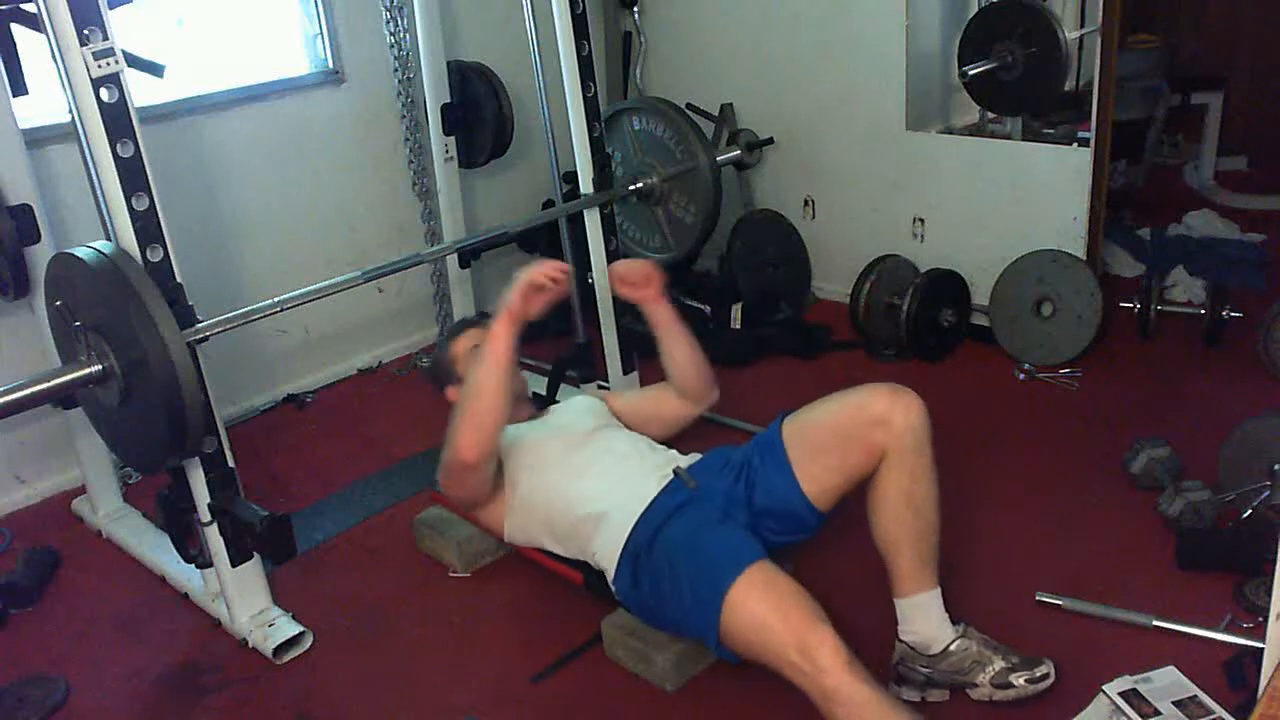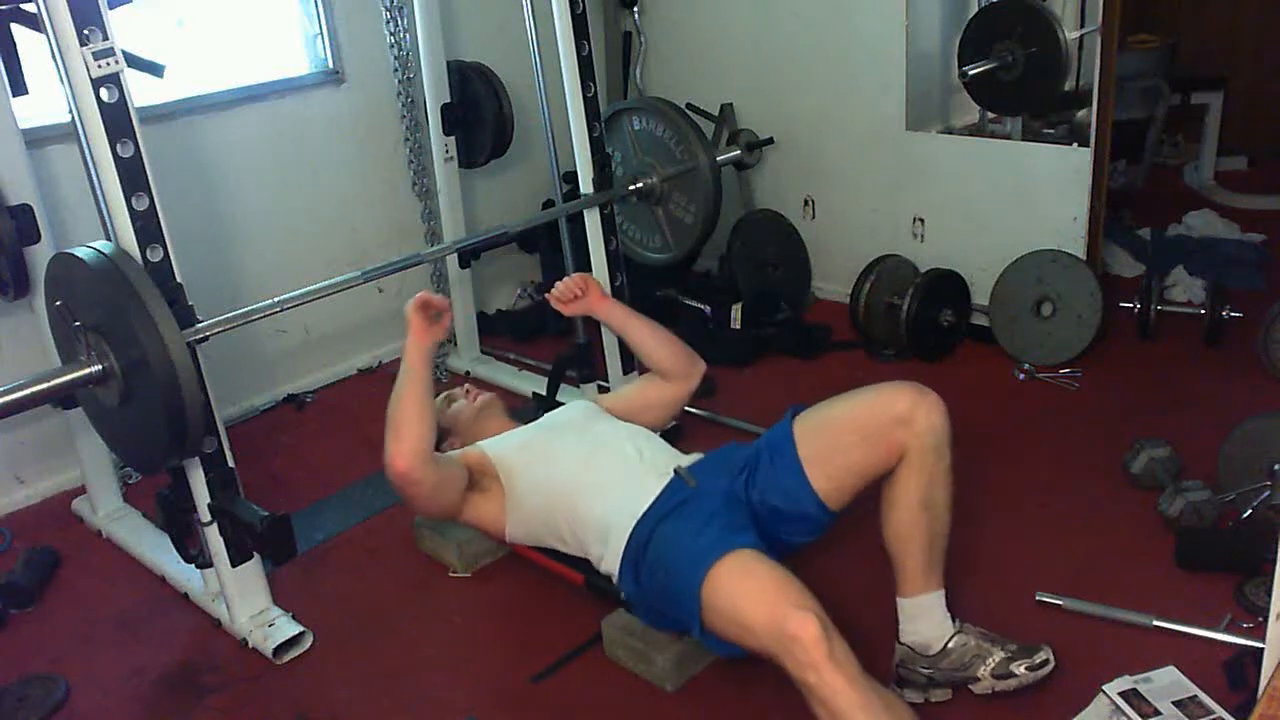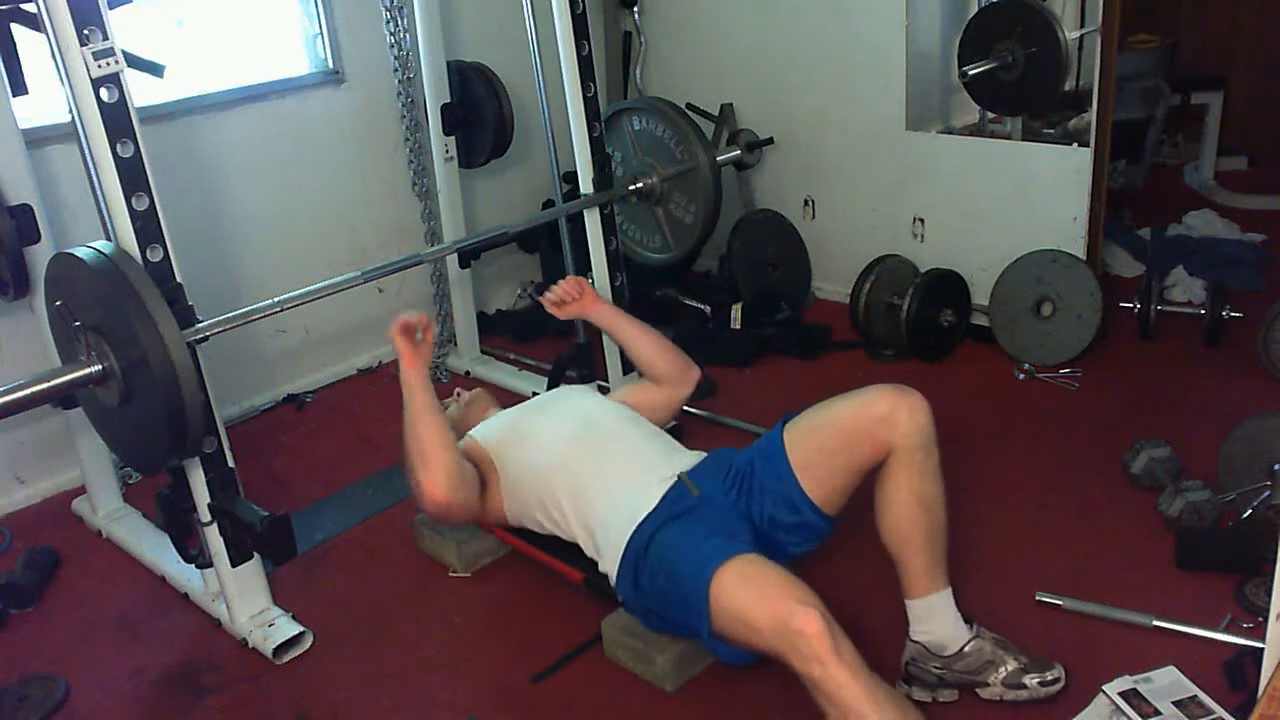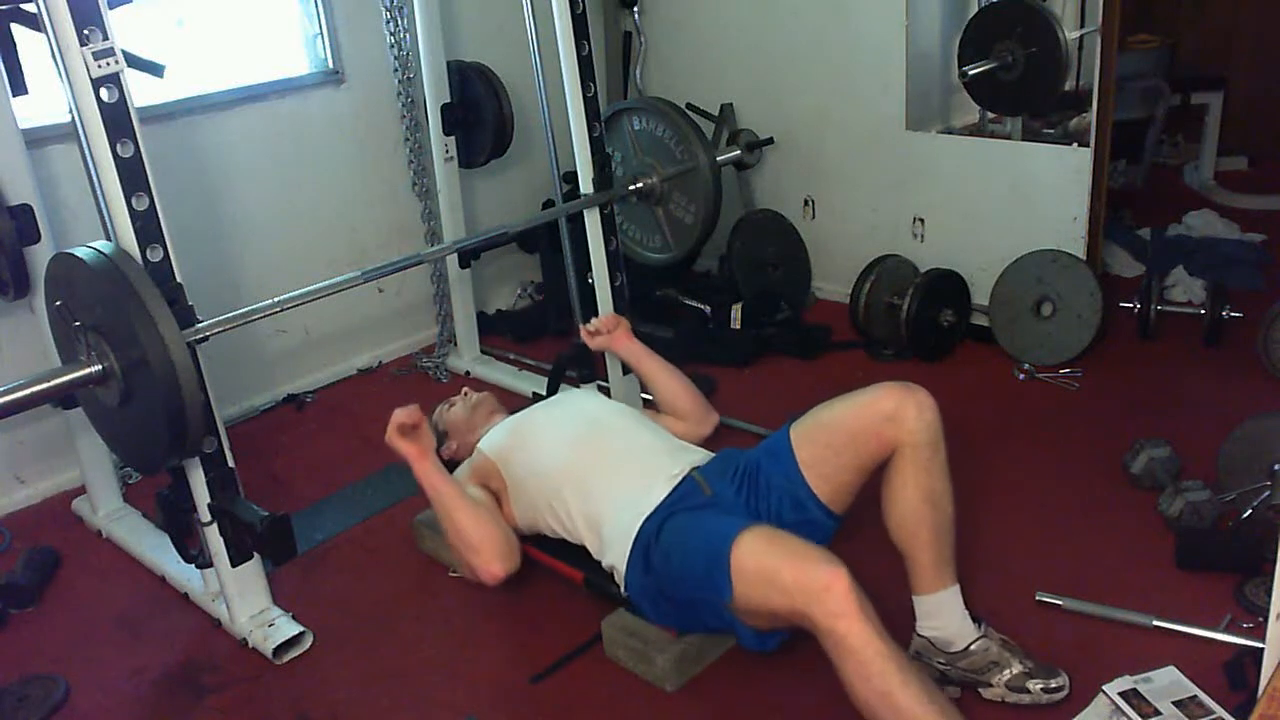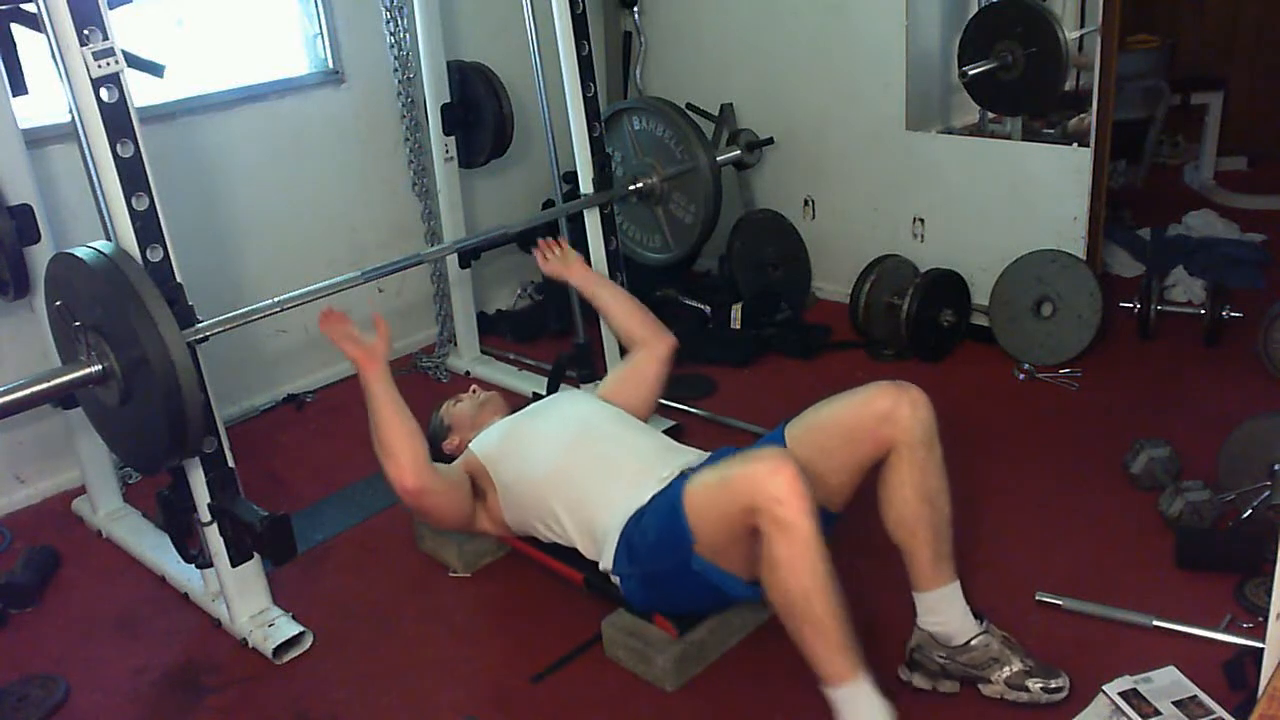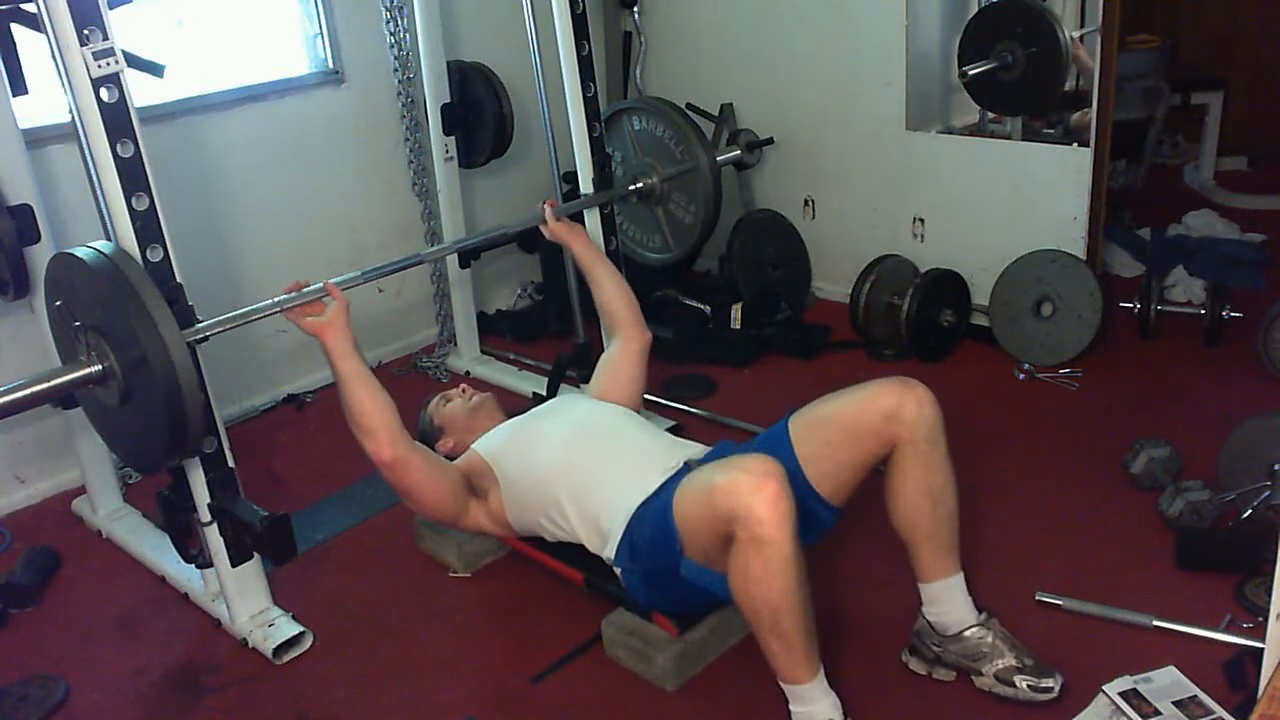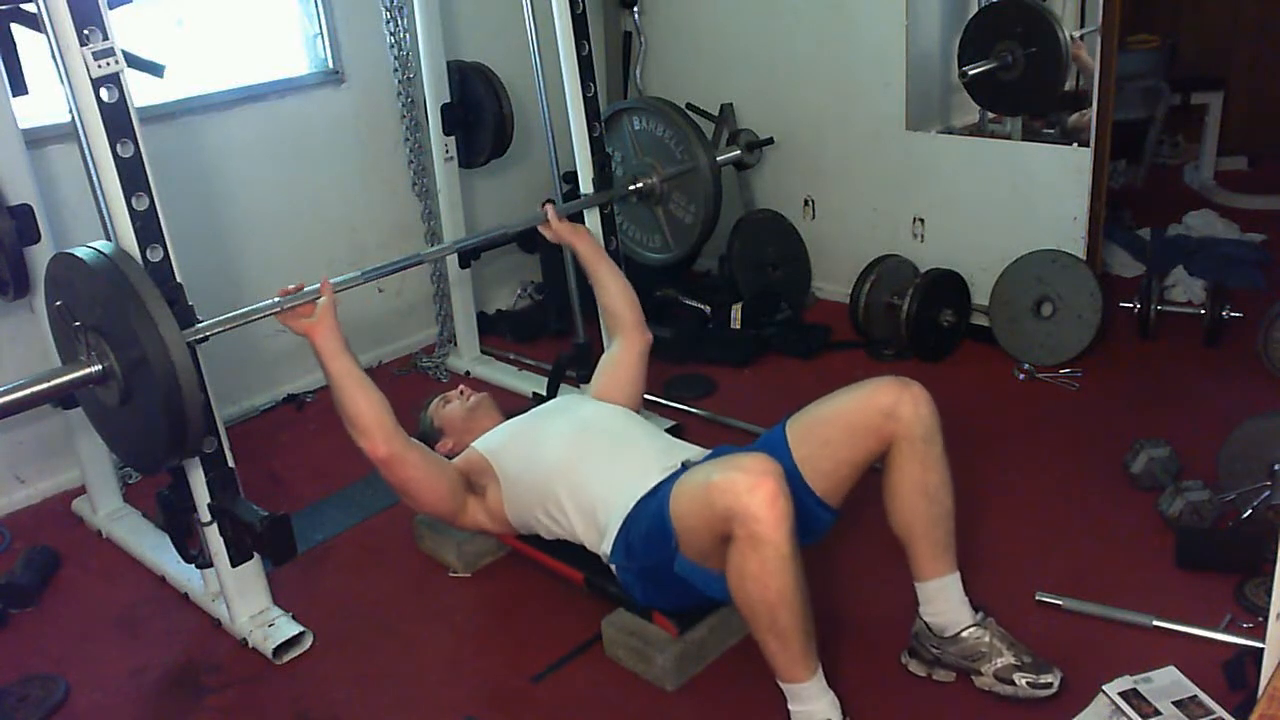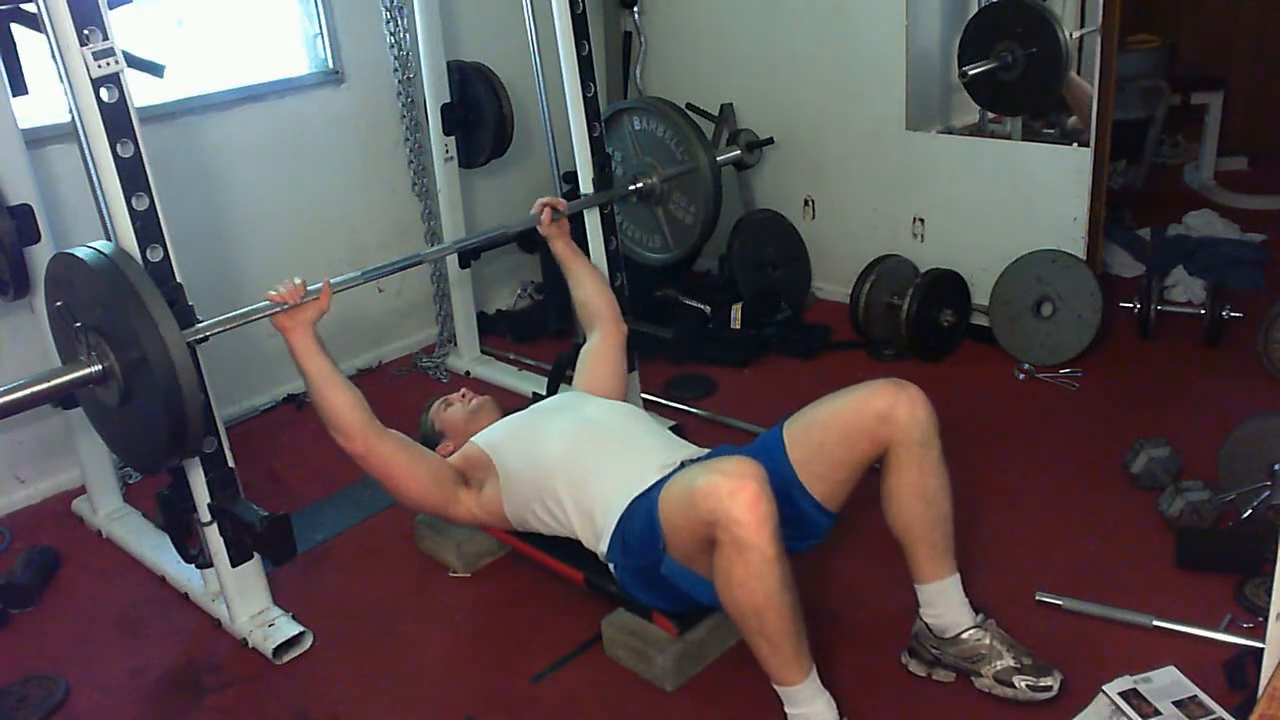
dt=0.4s
person 1, frame 1
left shoulder: (579, 407)
right shoulder: (469, 472)
left elbow: (695, 396)
right elbow: (467, 453)
left wrist: (656, 305)
right wrist: (507, 319)
left hip: (716, 480)
right hip: (652, 539)
left knee: (892, 410)
right knee: (820, 655)
left ankle: (929, 645)
person 1, frame 2
left shoulder: (578, 412)
right shoulder: (473, 474)
left elbow: (684, 374)
right elbow: (405, 465)
left wrist: (604, 307)
right wrist: (418, 346)
left hip: (724, 476)
right hip: (658, 532)
left knee: (915, 411)
right knee: (806, 636)
left ankle: (928, 646)
person 1, frame 3
left shoulder: (570, 401)
right shoulder: (471, 457)
left elbow: (679, 378)
right elbow: (438, 493)
left wrist: (597, 311)
right wrist: (414, 371)
left hip: (722, 479)
right hip: (657, 538)
left knee: (898, 411)
right knee: (807, 629)
left ankle: (940, 645)
person 1, frame 4
left shoulder: (569, 407)
right shoulder: (474, 474)
left elbow: (698, 420)
right elbow: (494, 563)
left wrist: (626, 346)
right wrist: (421, 462)
left hip: (729, 478)
right hip: (661, 535)
left knee: (905, 409)
right knee: (829, 589)
left ankle: (947, 641)
person 1, frame 5
left shoulder: (576, 405)
right shoulder: (473, 474)
left elbow: (658, 346)
right elbow: (413, 480)
left wrist: (580, 276)
right wrist: (374, 371)
left hip: (710, 476)
right hip: (652, 539)
left knee: (899, 407)
right knee: (778, 480)
left ankle: (945, 634)
person 1, frame 6
left shoulder: (578, 407)
right shoulder: (471, 483)
left elbow: (631, 332)
right elbow: (388, 450)
left wrist: (577, 242)
right wrist: (337, 338)
left hip: (714, 472)
right hip: (654, 533)
left knee: (905, 405)
right knee: (758, 489)
left ankle: (949, 626)
person 1, frame 7
left shoulder: (573, 408)
right shoulder: (471, 482)
left elbow: (633, 335)
right elbow: (383, 445)
left wrist: (581, 242)
right wrist: (325, 336)
left hip: (714, 475)
right hip: (651, 531)
left knee: (902, 403)
right knee: (756, 488)
left ankle: (944, 627)
person 1, frame 8
left shoulder: (573, 405)
right shoulder: (470, 477)
left elbow: (608, 327)
right elbow: (362, 436)
left wrist: (561, 243)
right wrist: (302, 334)
left hip: (719, 477)
right hip: (650, 529)
left knee: (899, 407)
right knee: (738, 490)
left ankle: (946, 628)
